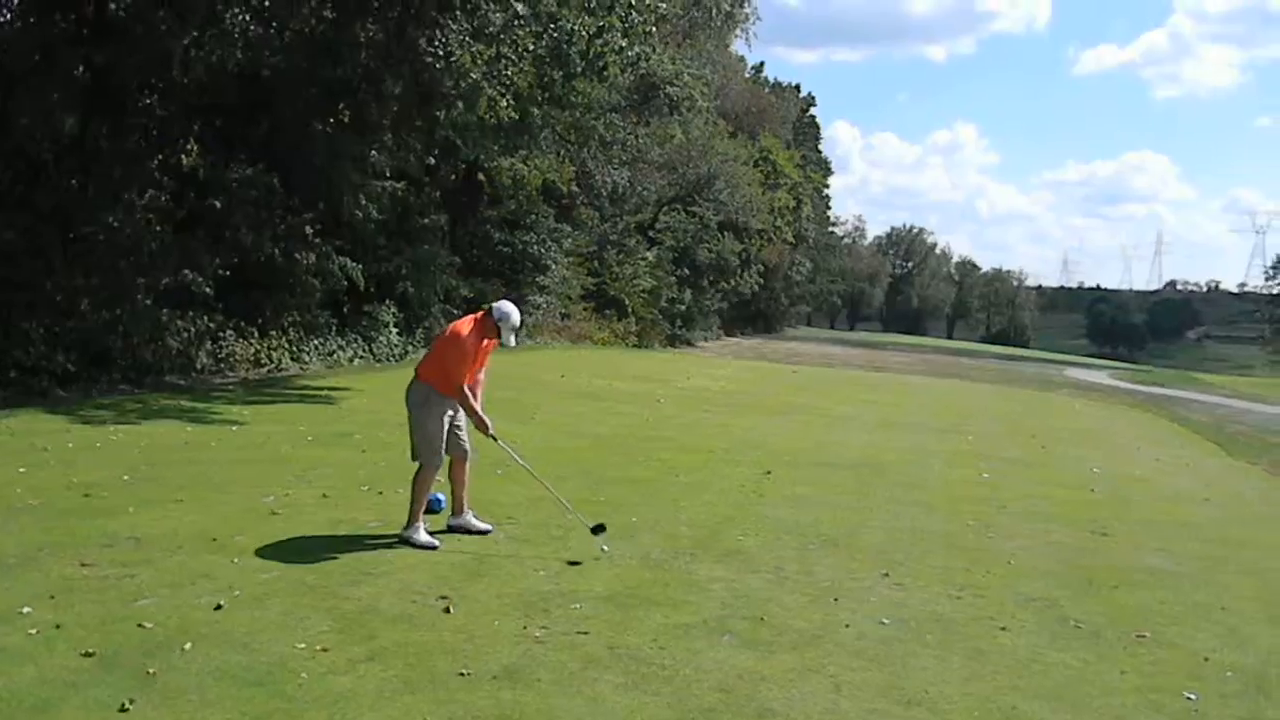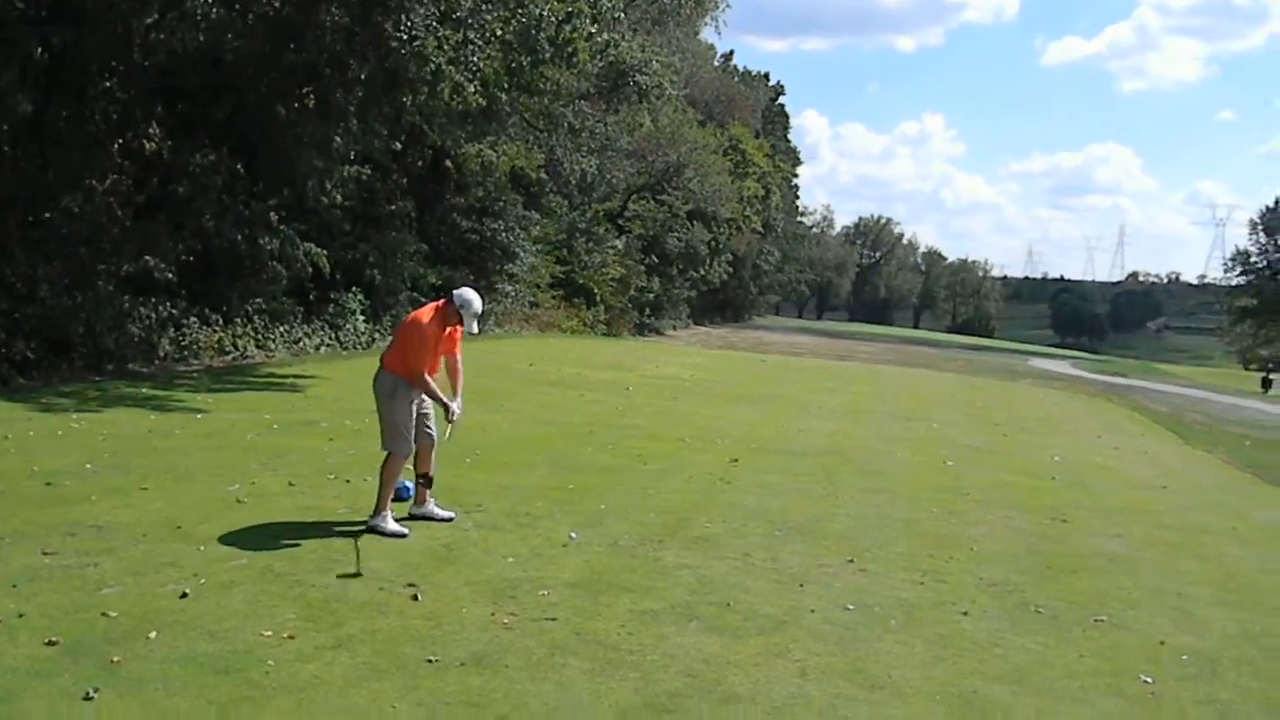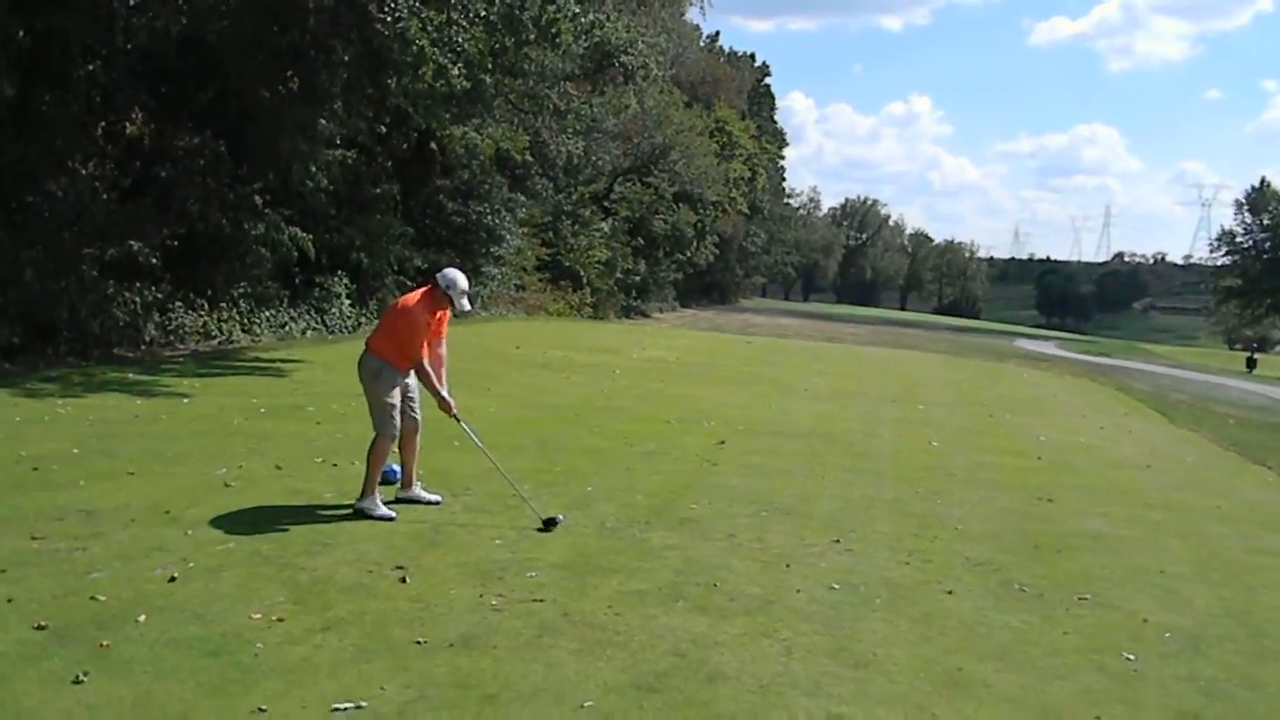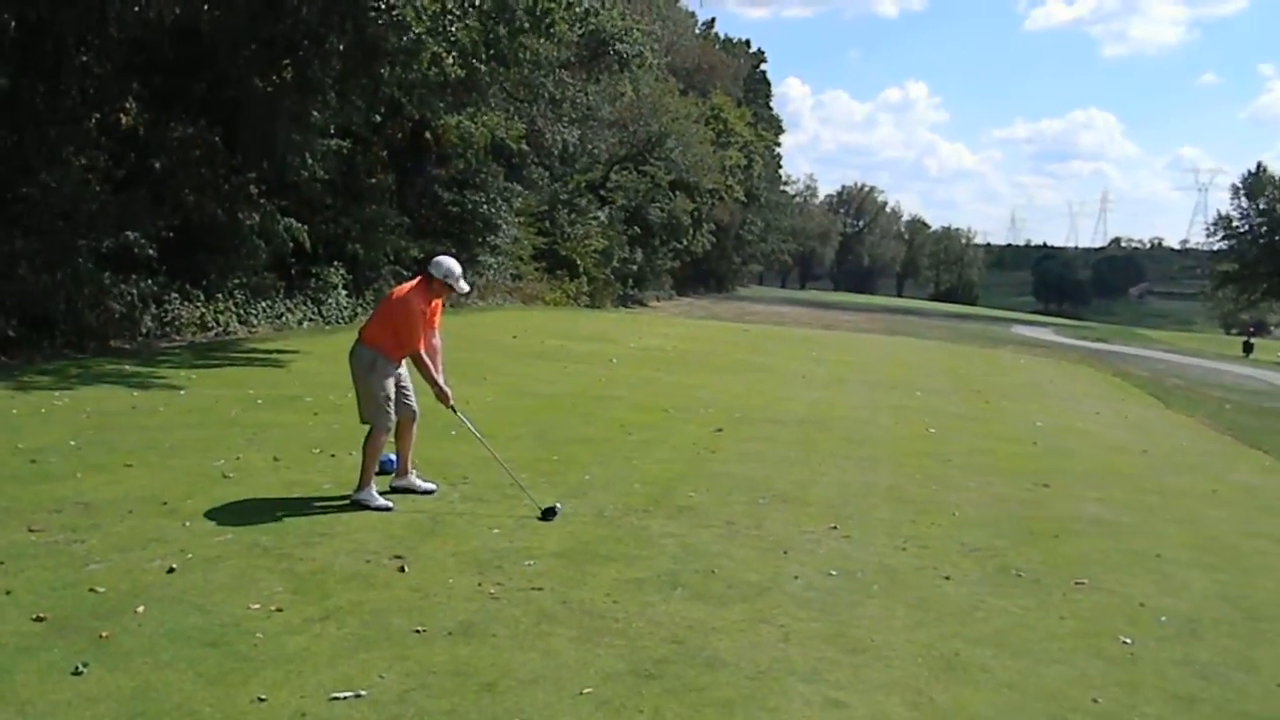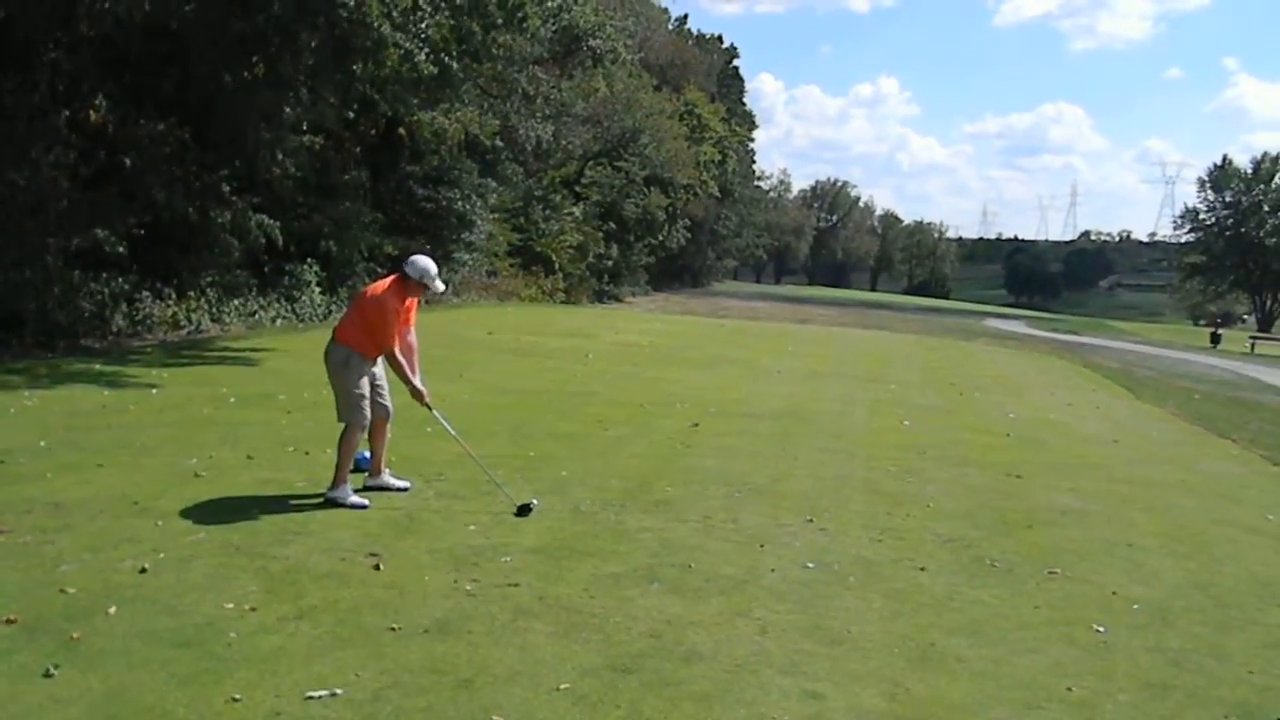
dt=1s
person 1, frame 1
left shoulder: (488, 336)
right shoulder: (462, 337)
left elbow: (478, 373)
right elbow: (460, 387)
left wrist: (478, 410)
right wrist: (478, 417)
left hip: (452, 397)
right hip: (428, 396)
left knee: (461, 454)
right knee: (432, 461)
left ankle: (460, 515)
right ankle: (413, 527)
person 1, frame 2
left shoulder: (452, 323)
right shoulder: (423, 325)
left elbow: (454, 360)
right elbow: (420, 375)
left wrist: (457, 399)
right wrist: (444, 403)
left hip: (417, 385)
right hip: (396, 384)
left knee: (427, 443)
right knee: (401, 449)
left ankle: (422, 504)
right ankle: (380, 516)
person 1, frame 3
left shoulder: (440, 308)
right shoulder: (413, 310)
left elbow: (438, 347)
right elbow: (421, 363)
left wrist: (443, 388)
right wrist: (440, 397)
left hip: (402, 368)
right hip: (380, 367)
left knee: (412, 426)
right knee: (389, 431)
left ankle: (409, 487)
right ankle: (367, 498)
person 1, frame 4
left shoulder: (434, 297)
right shoulder: (410, 301)
left elbow: (432, 338)
right elbow: (417, 353)
left wrist: (440, 379)
right wrist: (437, 387)
left hip: (393, 358)
right hip: (372, 358)
left knee: (408, 414)
right knee: (384, 422)
left ankle: (403, 475)
right ankle: (364, 490)
person 1, frame 5
left shoulder: (409, 294)
right shoulder: (384, 299)
left elbow: (408, 335)
right elbow: (392, 352)
left wrist: (416, 377)
right wrist: (412, 385)
left hip: (369, 355)
right hip: (347, 356)
left knee: (382, 413)
right knee: (359, 420)
left ankle: (377, 474)
right ankle: (338, 487)
